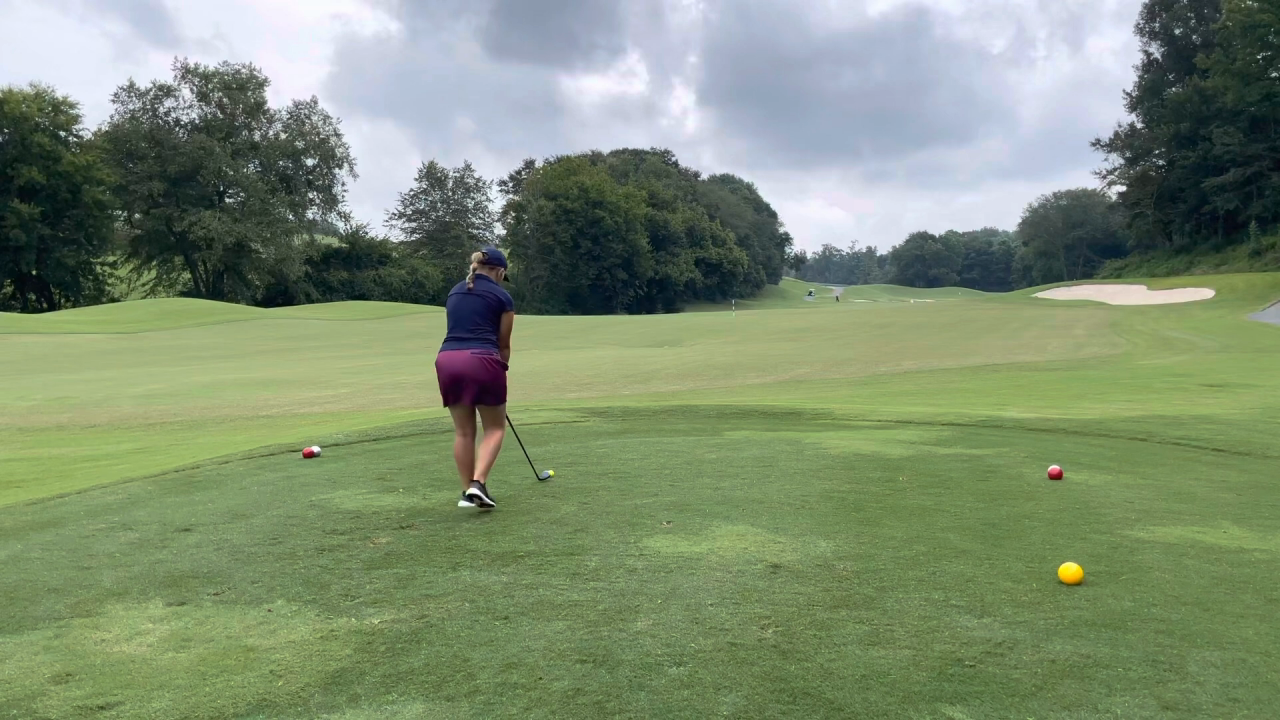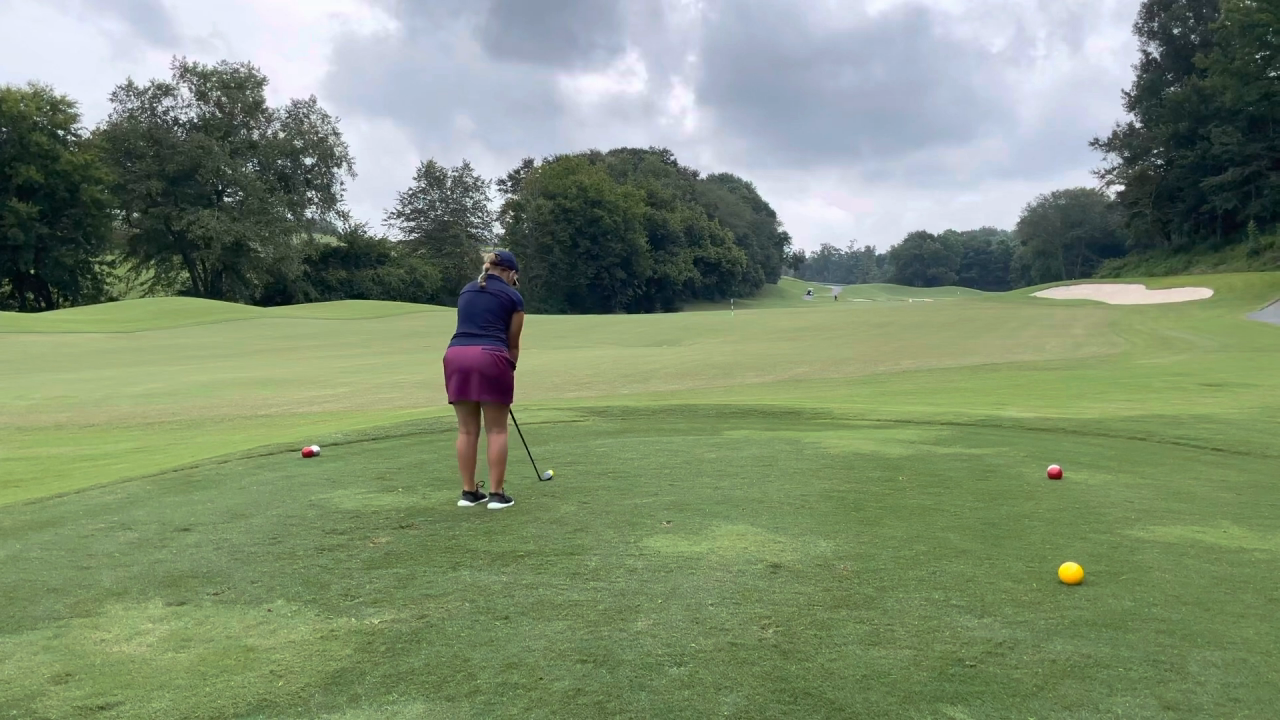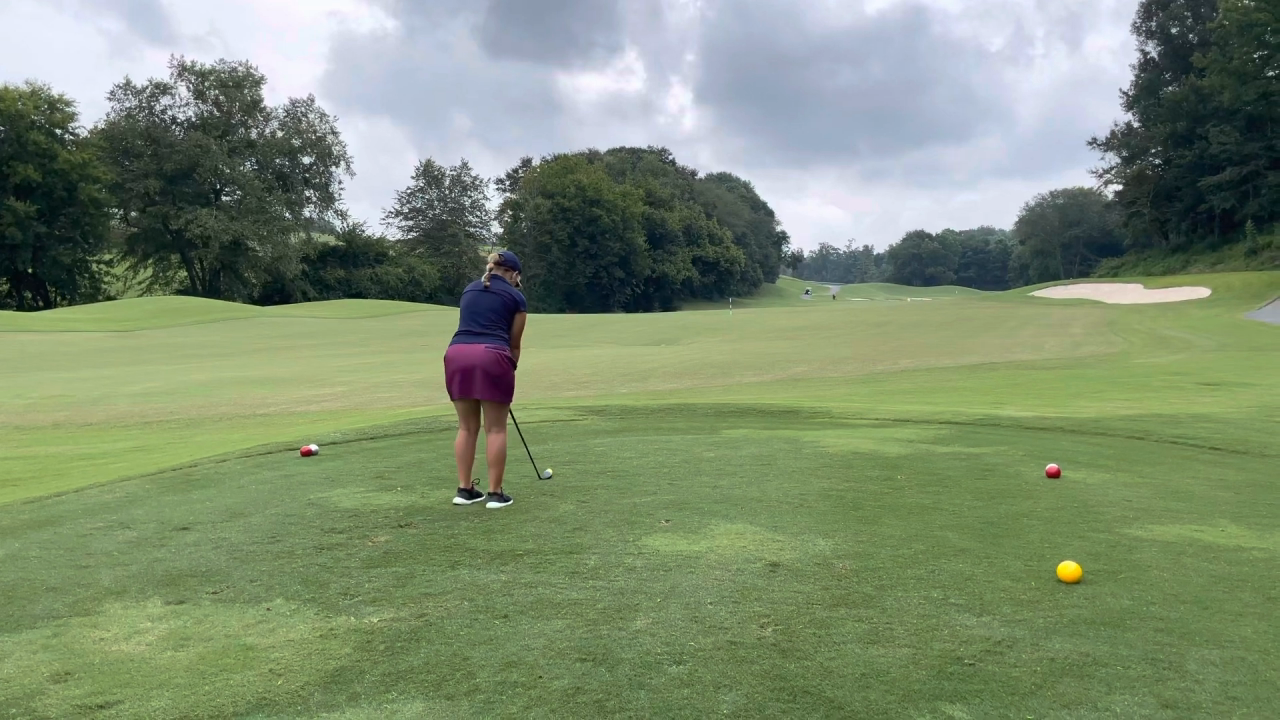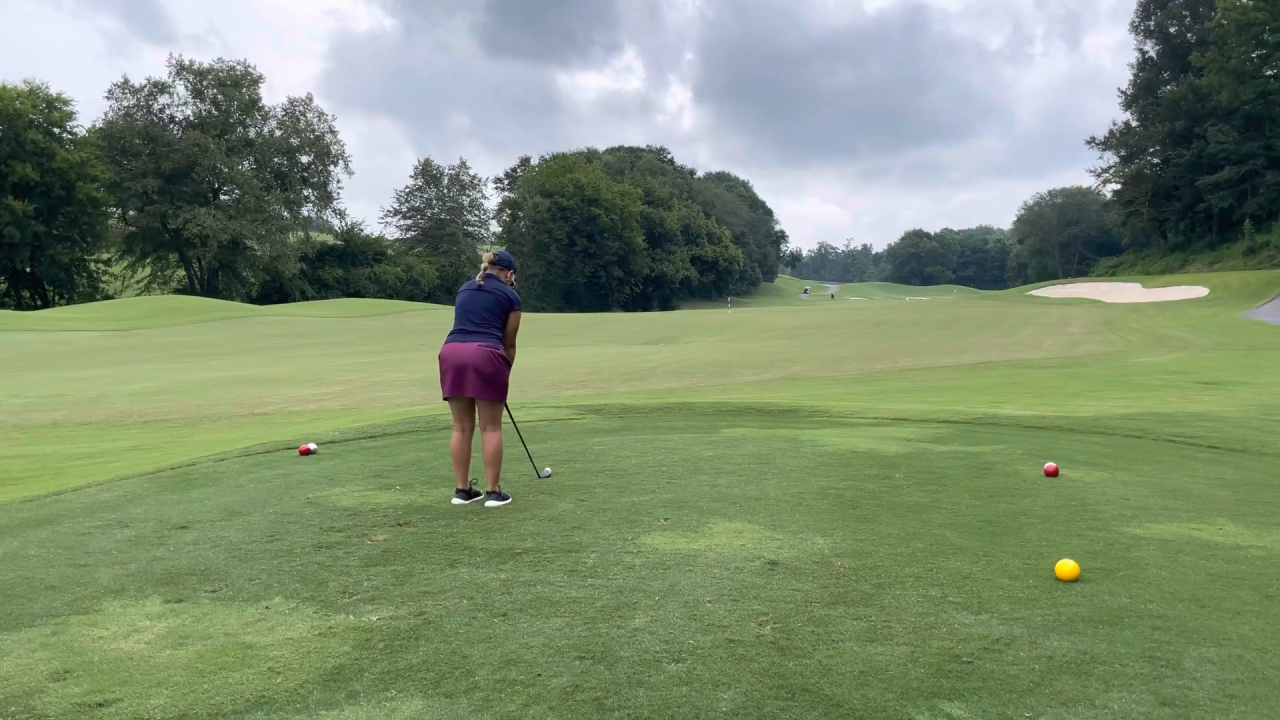
dt=0.3s
person 1, frame 1
left shoulder: (455, 292)
right shoulder: (502, 297)
right elbow: (503, 344)
right wrist: (501, 371)
left hip: (448, 360)
right hip: (481, 361)
left knee: (463, 431)
right knee: (494, 428)
left ankle: (467, 492)
right ankle: (478, 484)
person 1, frame 2
left shoulder: (466, 290)
right shoulder: (512, 297)
right elbow: (512, 344)
right wrist: (509, 370)
left hip: (456, 356)
right hip: (490, 359)
left knee: (467, 430)
right knee: (497, 430)
left ankle: (468, 491)
right ankle: (497, 494)
person 1, frame 3
left shoulder: (469, 290)
right shoulder: (516, 297)
right elbow: (514, 343)
right wrist: (510, 370)
left hip: (457, 354)
right hip: (491, 356)
left knee: (466, 427)
right knee: (495, 429)
left ankle: (464, 489)
right ankle: (495, 493)
person 1, frame 4
left shoulder: (465, 289)
right shoulder: (510, 296)
right elbow: (509, 343)
left wrist: (500, 369)
right wrist: (506, 371)
left hip: (452, 352)
right hip: (485, 356)
left knee: (461, 427)
right knee: (491, 427)
left ankle: (462, 489)
right ankle: (493, 491)
